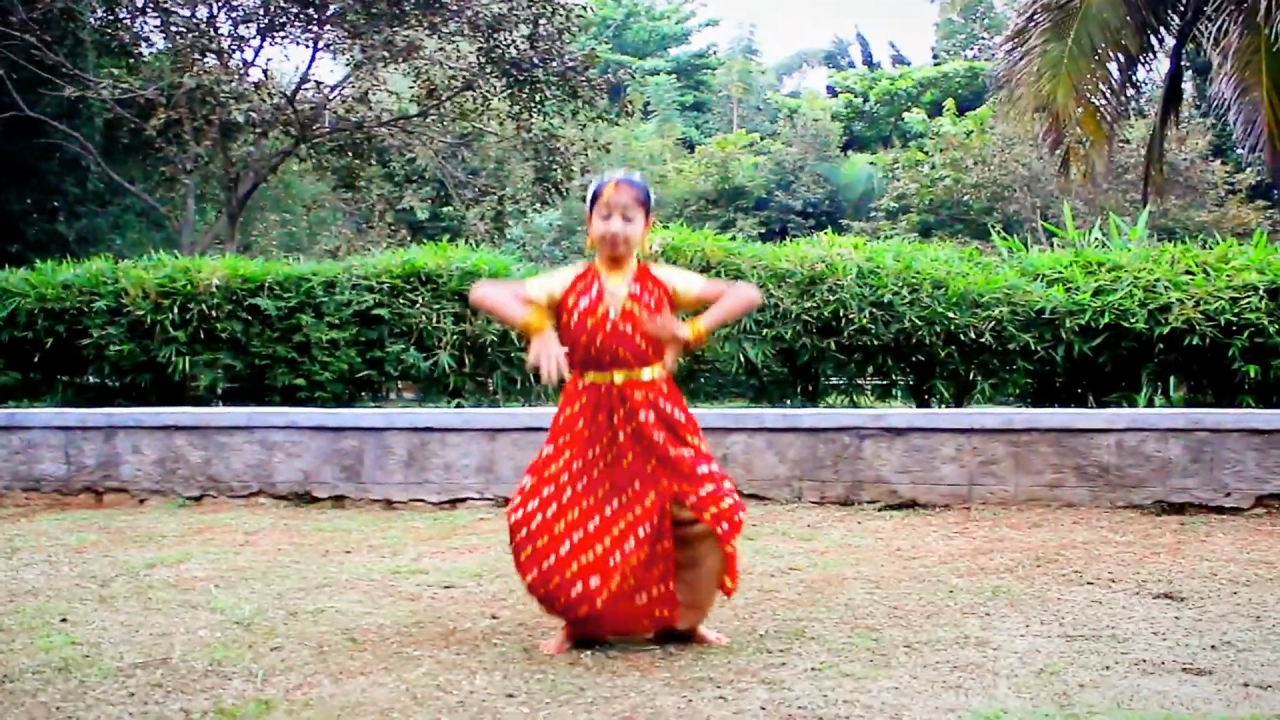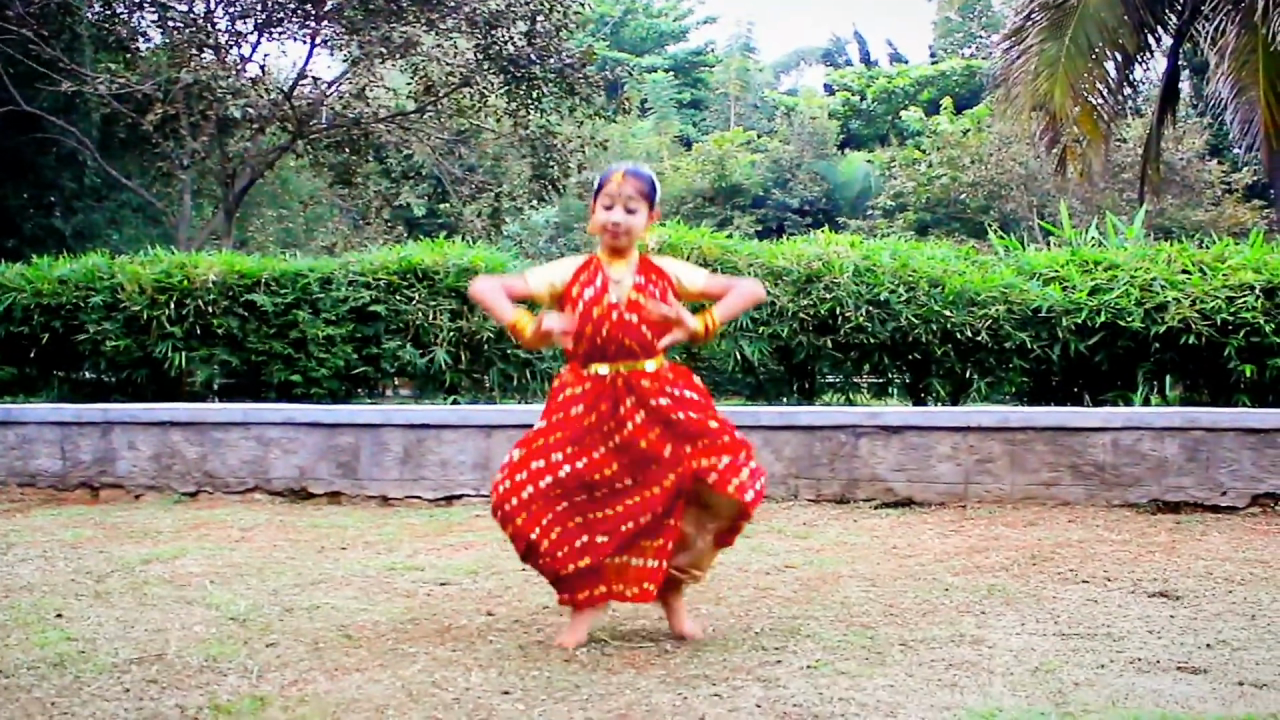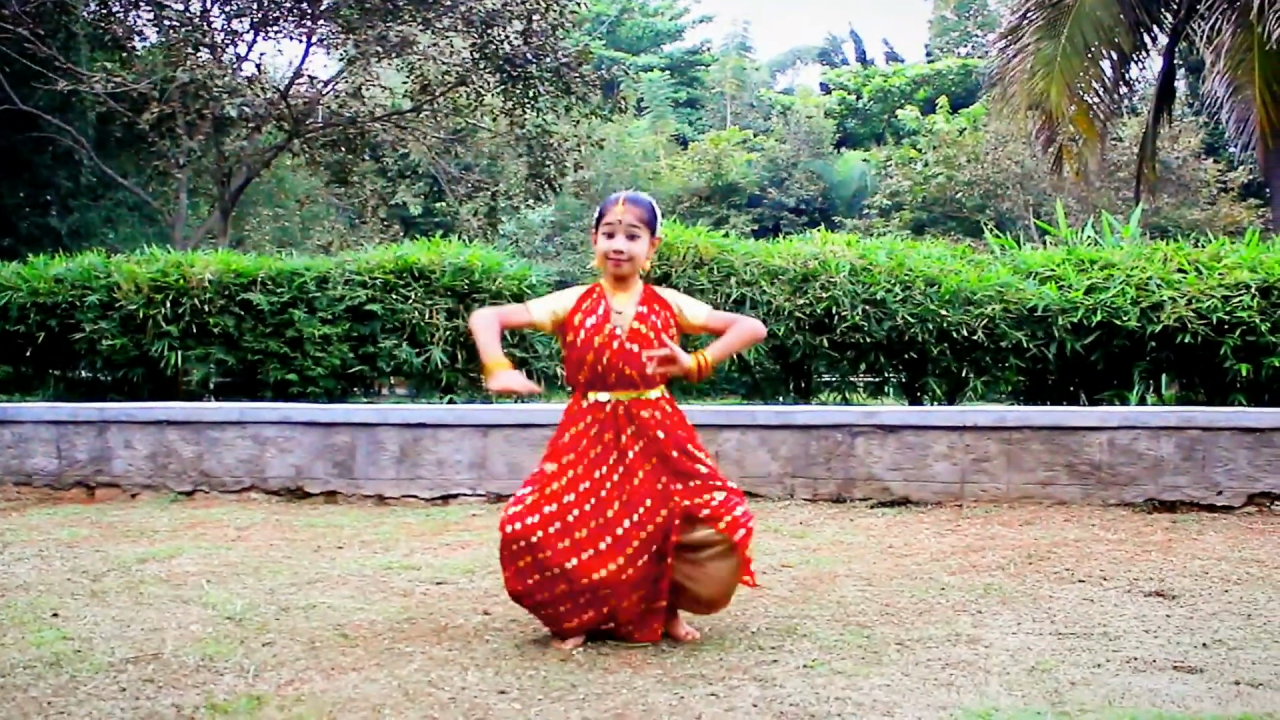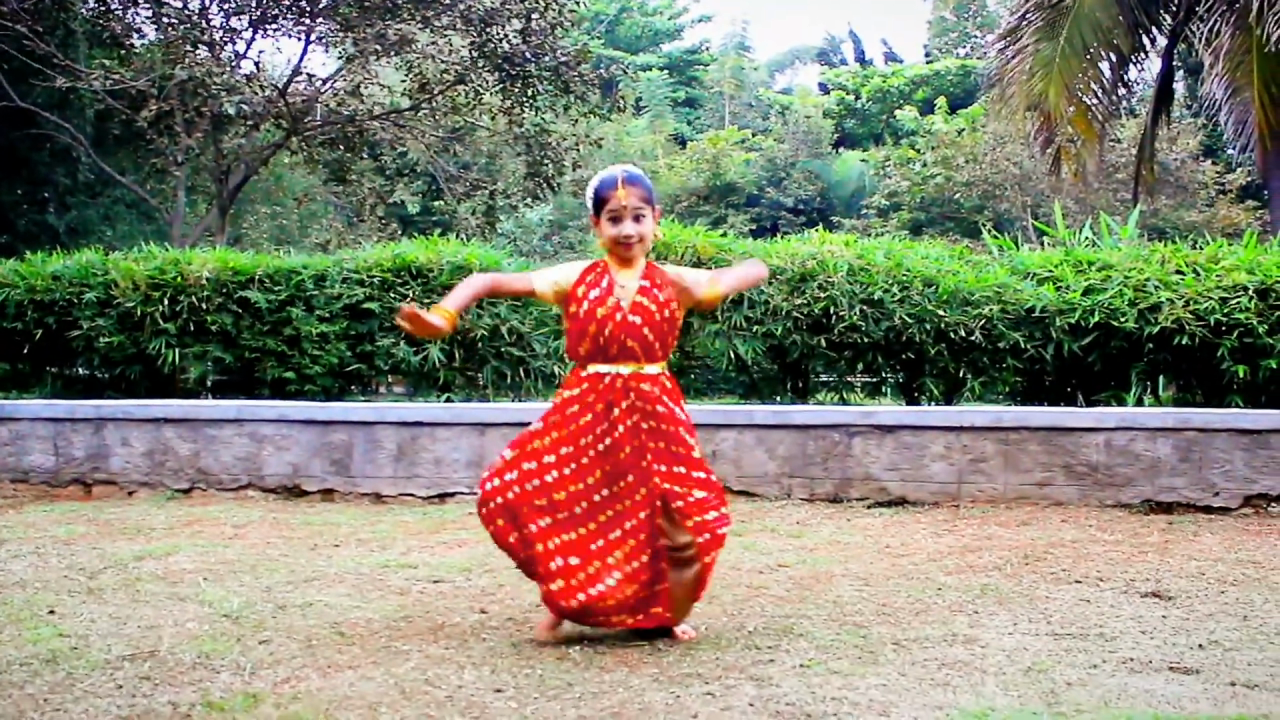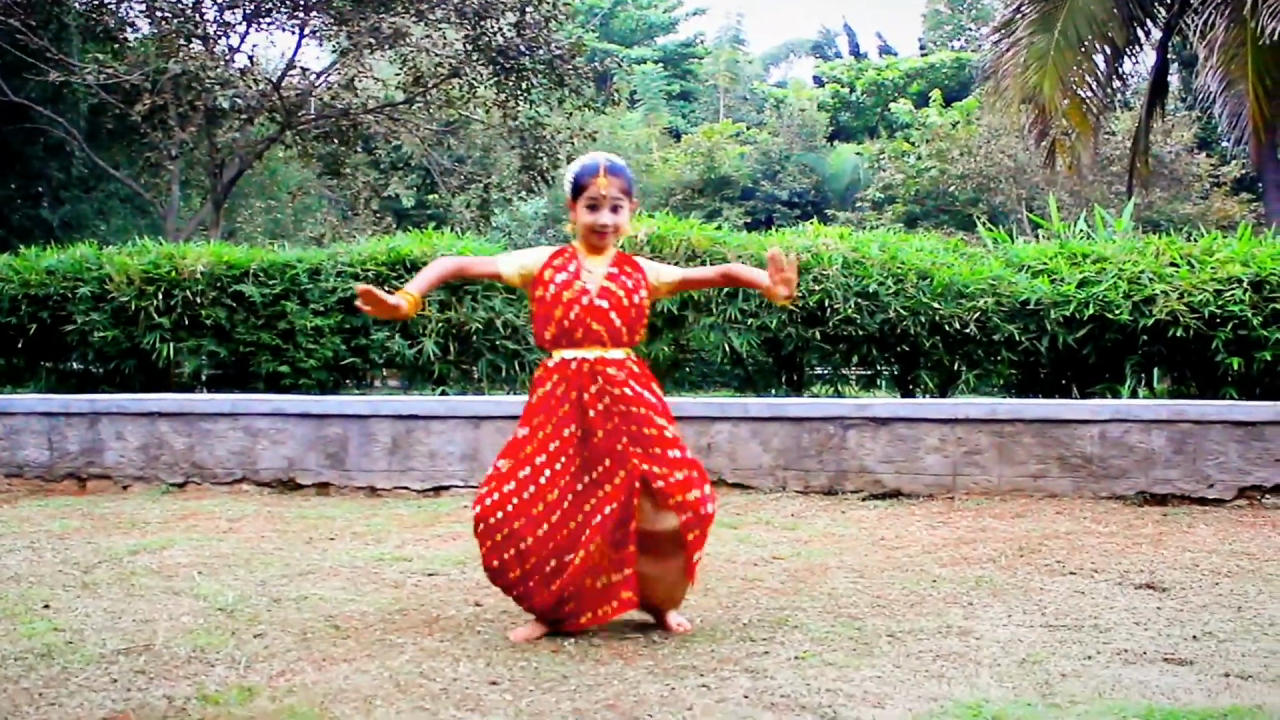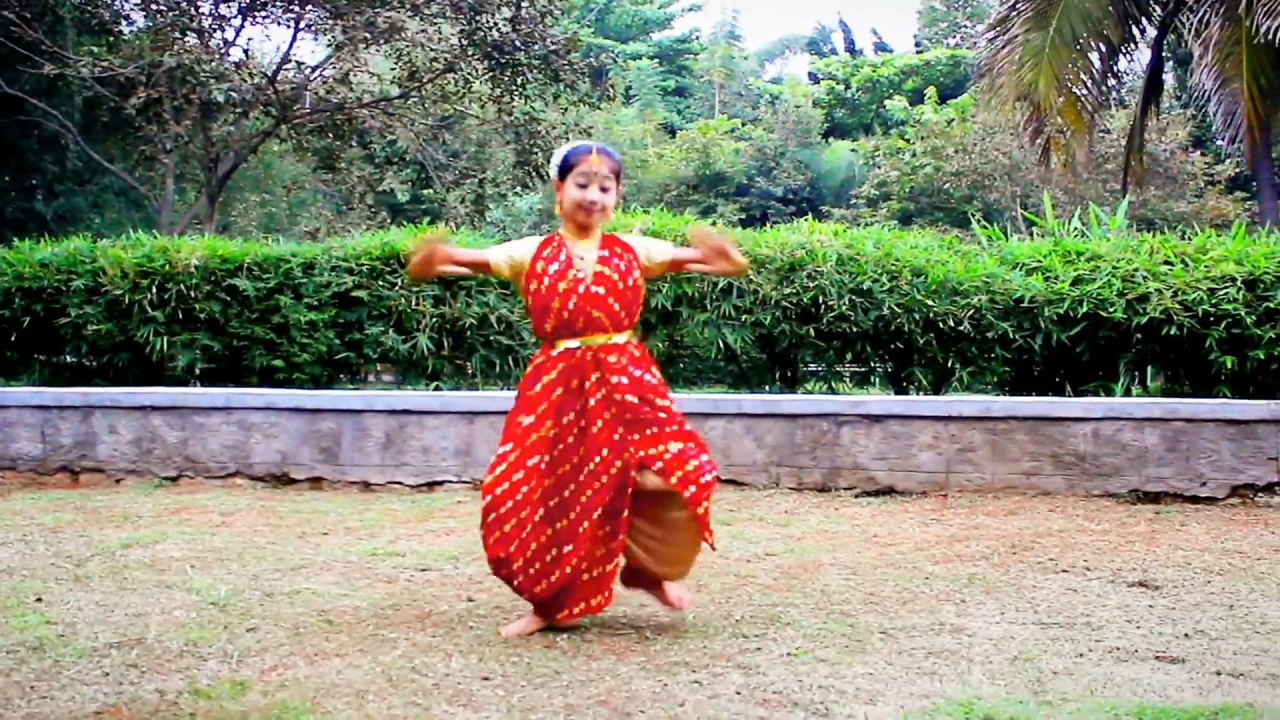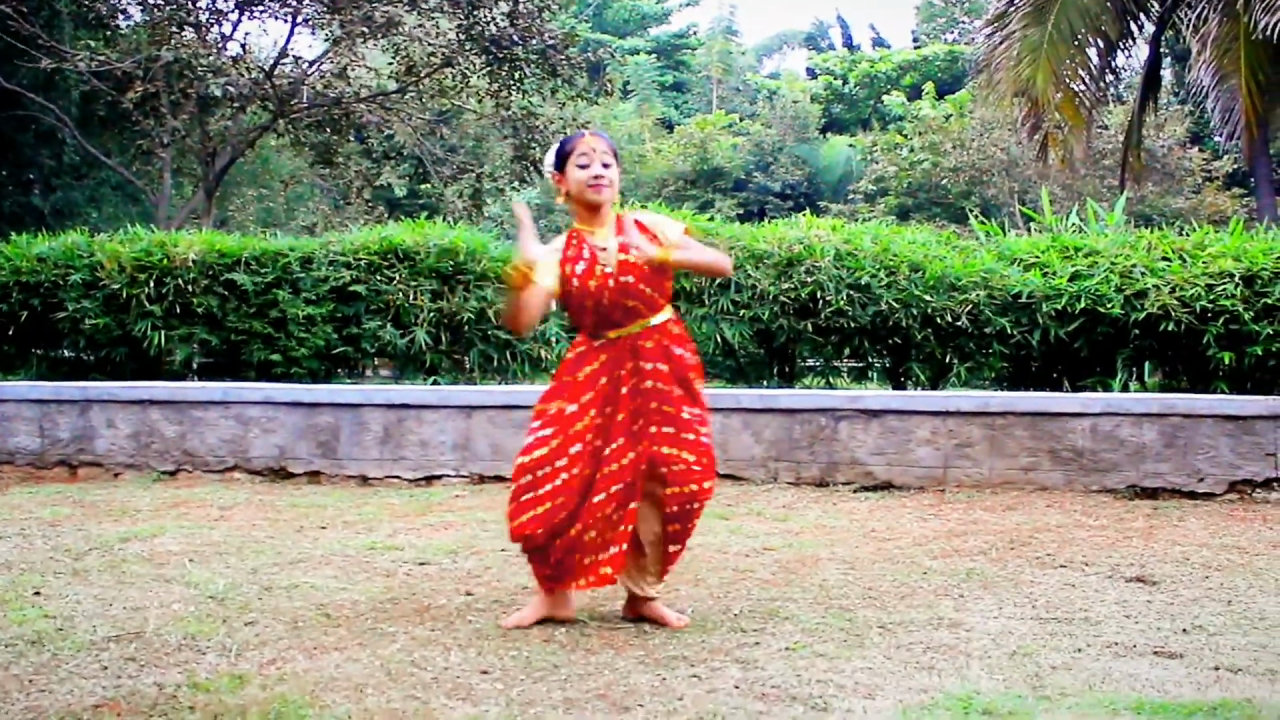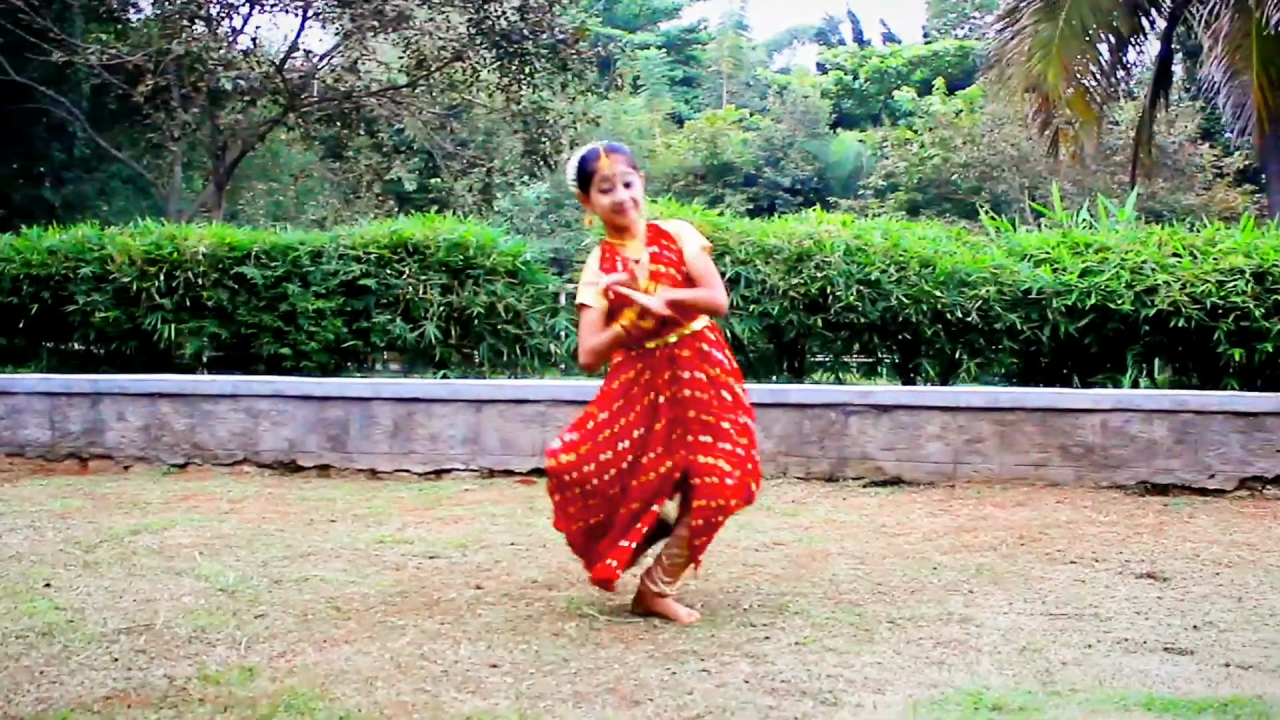
dt=0.2s
person 1, frame 1
left shoulder: (664, 282)
right shoulder: (567, 284)
left elbow: (748, 294)
right elbow: (484, 292)
left wrist: (691, 331)
right wrist: (536, 326)
left hip: (654, 419)
right hip: (587, 420)
left knee: (710, 512)
right knee: (543, 522)
left ankle: (682, 618)
right ankle: (583, 620)
person 1, frame 2
left shoulder: (666, 273)
right shoulder: (569, 274)
left elbow: (752, 288)
right elbow: (482, 288)
left wrist: (701, 325)
right wrist: (528, 329)
left hip: (657, 402)
right hip: (588, 406)
left knee: (728, 483)
right knee: (523, 493)
left ankle: (672, 585)
right ankle: (585, 598)
person 1, frame 3
left shoulder: (669, 304)
right shoulder: (571, 303)
left elbow: (753, 327)
right elbow: (484, 317)
left wrist: (695, 364)
right wrist: (498, 369)
left hip: (656, 434)
right hip: (590, 436)
left knee: (721, 526)
right knee: (530, 531)
left ankle: (665, 610)
right ankle: (582, 616)
person 1, frame 4
left shoulder: (674, 281)
right shoulder: (574, 277)
left elbow: (755, 269)
right elbow: (488, 281)
left wrist: (714, 290)
right wrist: (442, 318)
left hip: (653, 411)
right hip: (584, 410)
left knee: (695, 517)
right knee: (508, 491)
left ankle: (658, 610)
right ankle: (568, 598)
person 1, frame 5
left shoulder: (642, 272)
right shoulder: (542, 262)
left elbow: (718, 273)
right elbow: (456, 265)
left wrist: (769, 284)
right wrist: (404, 300)
left hip: (627, 396)
right hip: (559, 399)
left knee: (678, 498)
right knee: (508, 508)
left ankle: (657, 598)
right ankle: (555, 607)
person 1, frame 6
left shoulder: (632, 251)
right shoulder: (530, 253)
left elbow: (703, 256)
right elbow: (452, 257)
left wrist: (726, 259)
right wrist: (426, 261)
left hip: (624, 381)
right hip: (557, 386)
left knee: (682, 472)
right knee: (519, 496)
left ankle: (654, 565)
right ankle: (550, 603)
person 1, frame 7
left shoulder: (650, 228)
right shoulder: (557, 255)
left elbow: (722, 265)
right elbow: (520, 325)
left wrist: (657, 256)
right wrist: (524, 265)
left hip: (661, 364)
right hip: (598, 370)
left knee: (675, 481)
right knee: (553, 476)
left ankle: (643, 592)
right ankle: (554, 593)
person 1, frame 8
left shoulder: (677, 236)
right shoulder: (597, 272)
left elbow: (718, 300)
right elbow: (588, 357)
left wrist: (656, 294)
right wrist: (635, 315)
left hip: (702, 371)
right hip: (641, 377)
left knee: (714, 485)
right knee: (576, 463)
left ankle: (658, 588)
